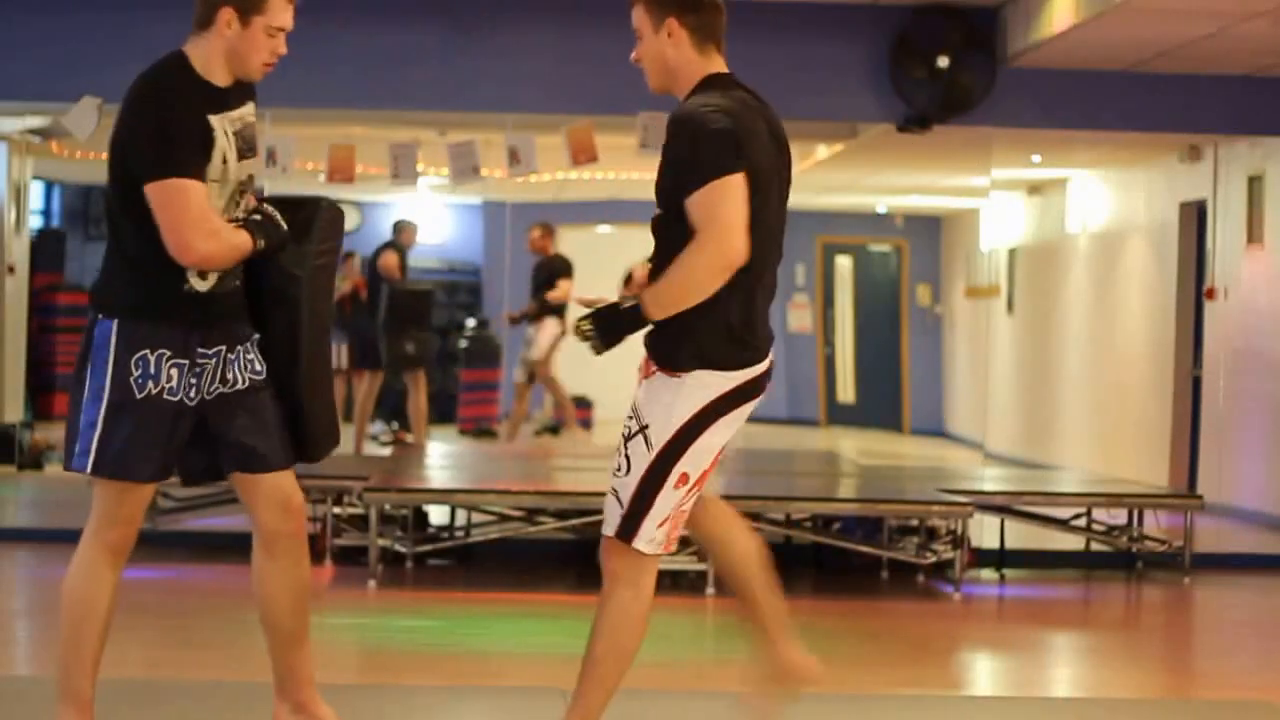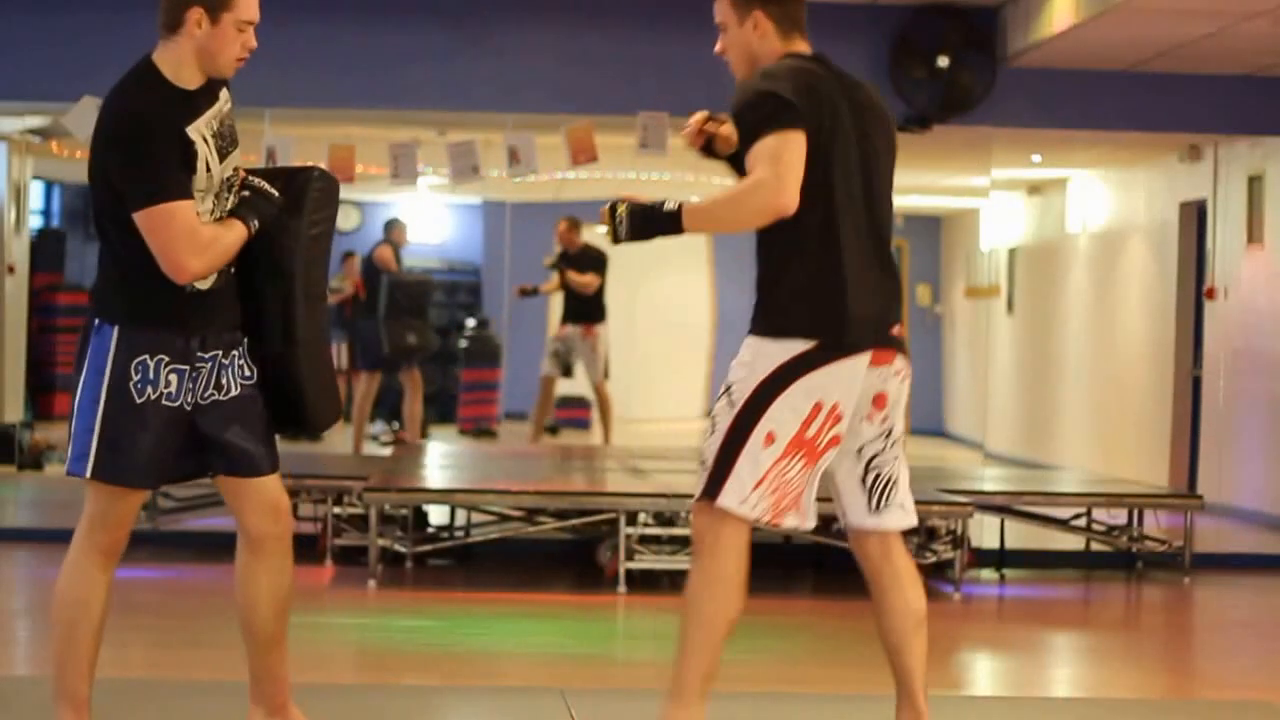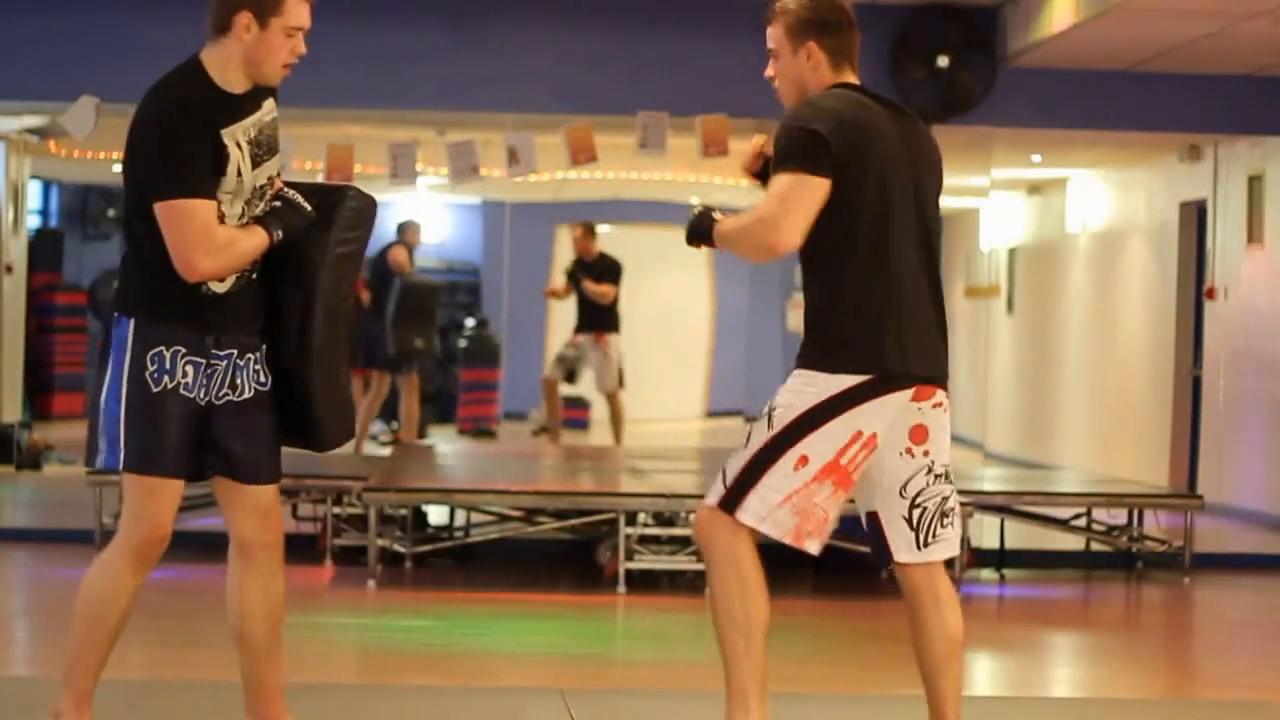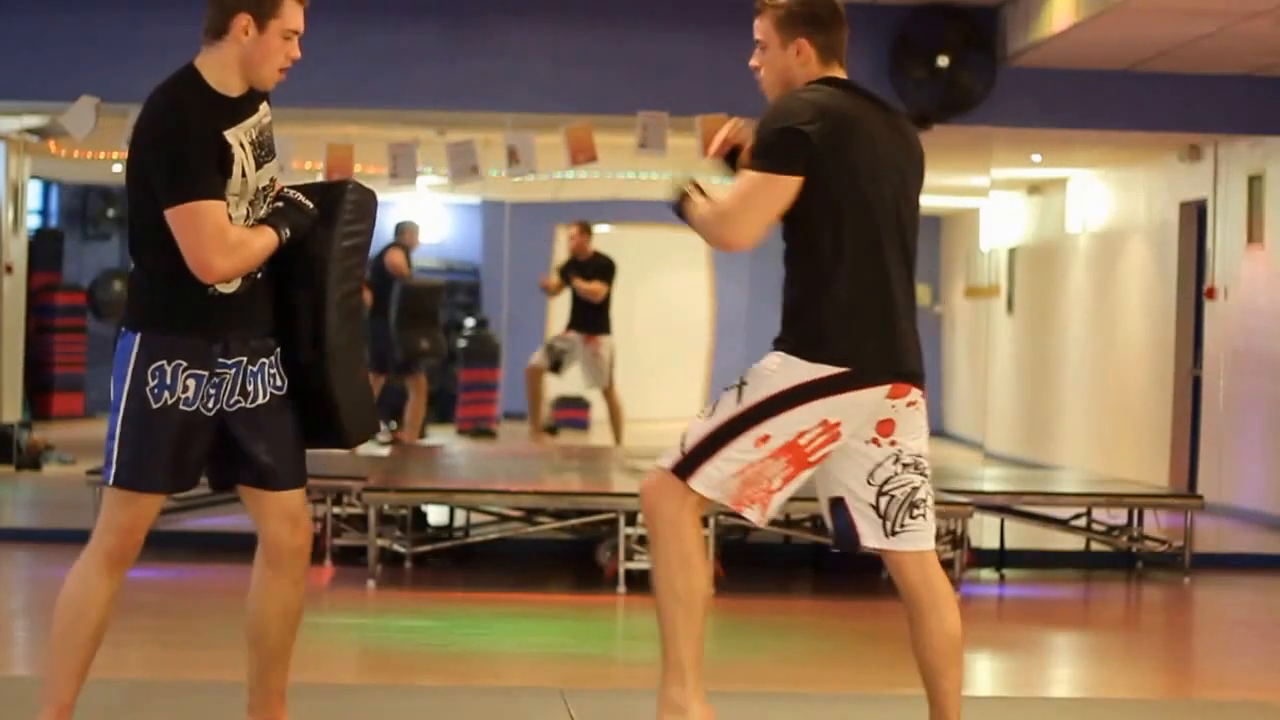
dt=0.3s
person 1, frame 1
left shoulder: (238, 94)
right shoulder: (163, 99)
right elbow: (194, 240)
left wrist: (256, 223)
right wrist: (259, 231)
left hip: (225, 337)
right hip: (145, 336)
left knee: (283, 516)
right knee: (112, 530)
person 1, frame 2
left shoulder: (211, 87)
right shoulder: (137, 115)
right elbow: (185, 258)
left wrist: (244, 200)
right wrist: (253, 214)
left hip: (218, 340)
right hip: (141, 343)
left knee: (269, 519)
right knee: (103, 534)
person 1, frame 3
left shoulder: (260, 95)
right shoulder: (174, 112)
right elbow: (197, 257)
left wrist: (284, 203)
right wrist: (277, 225)
left hip: (239, 343)
right hip: (164, 336)
left knee: (260, 530)
right knee: (145, 533)
person 1, frame 4
left shoulder: (253, 99)
right shoulder: (176, 117)
right elbow: (213, 258)
left wrist: (284, 212)
right wrist: (284, 224)
left hip: (250, 348)
right hip: (170, 350)
left knee: (288, 534)
right knee: (116, 541)
person 2, frame 1
left shoulder: (701, 120)
right shoulder: (756, 117)
left elbow: (725, 246)
left wrist: (628, 314)
right wrist: (651, 277)
left hip: (701, 369)
right hip: (740, 359)
left knee: (630, 552)
right knee: (698, 507)
right ankle: (781, 652)
person 2, frame 2
left shoulder: (772, 90)
right shoulder: (867, 105)
left elbow: (776, 195)
left wrist: (664, 217)
right wrist: (733, 147)
left hip: (799, 344)
right hip: (878, 346)
left knee: (720, 525)
right knee: (881, 541)
person 2, frame 3
left shoulder: (814, 123)
right shoulder: (915, 136)
left elbow: (779, 237)
left wrist: (711, 228)
right wrist: (782, 177)
left hip: (847, 375)
right hip: (921, 378)
left knee: (723, 525)
right knee: (924, 569)
person 2, frame 4
left shoulder: (796, 118)
right shoulder: (898, 132)
left elbow: (734, 228)
left wrist: (689, 203)
right wrist: (753, 160)
left hip: (817, 367)
right hip: (895, 375)
left knee: (668, 494)
right knee: (916, 563)
person 3, frame 1
left shoulder: (385, 252)
right shoulder: (393, 251)
right elbow: (386, 266)
right wrist: (400, 283)
left hip: (373, 325)
right hip: (388, 325)
left knee: (369, 384)
right knee: (417, 382)
left ankle: (358, 448)
right ankle: (419, 446)
person 3, frame 2
left shoulder: (375, 253)
right shoulder: (387, 248)
right elbow: (382, 257)
left hip: (368, 322)
right hip: (384, 323)
left knee: (366, 386)
right knee: (413, 383)
left ankle: (357, 449)
right ankle: (413, 446)
person 3, frame 3
left shoulder: (383, 253)
right shoulder: (401, 248)
right elbow: (397, 261)
left hip: (376, 321)
left knee: (379, 387)
right knee: (409, 386)
left ankle: (358, 447)
person 3, frame 4
left shoulder: (381, 256)
right shoulder: (397, 250)
right elbow: (395, 263)
right wrist: (409, 281)
left hip: (377, 325)
right hip: (394, 327)
left knee: (372, 388)
right knee: (418, 388)
right ankle: (409, 446)
person 4, frame 1
left shoulder: (560, 264)
right shoulder: (539, 266)
left elbow: (565, 293)
left wrist: (543, 300)
right wrist: (523, 314)
left hip: (550, 323)
right hip: (534, 326)
left knee: (538, 367)
right knee: (521, 388)
left ankle: (572, 423)
right ankle: (508, 443)
person 4, frame 2
left shoulder: (596, 256)
right shoulder: (563, 256)
left elbow: (589, 287)
left wrist: (562, 269)
right wrist: (535, 290)
left hip: (591, 327)
right hip: (567, 325)
left knee: (598, 385)
right knee: (546, 379)
left ankle: (607, 441)
right ankle: (535, 437)
person 4, frame 3
left shoulder: (611, 265)
right shoulder: (578, 265)
left elbow: (606, 297)
right elbow: (566, 290)
left wrist: (581, 279)
right wrist: (555, 292)
left hip: (605, 335)
right hip: (580, 334)
left knee: (611, 393)
right knee: (549, 380)
left ankle: (618, 445)
right ankle: (554, 438)
person 4, frame 4
left shoulder: (605, 264)
right shoulder: (571, 265)
left elbow: (596, 295)
right elbow: (554, 290)
left wrist: (571, 277)
right wrist: (548, 285)
left hip: (597, 335)
right hip: (572, 331)
left knee: (608, 390)
right knee: (533, 369)
left ankle: (619, 444)
right ankle: (535, 429)
